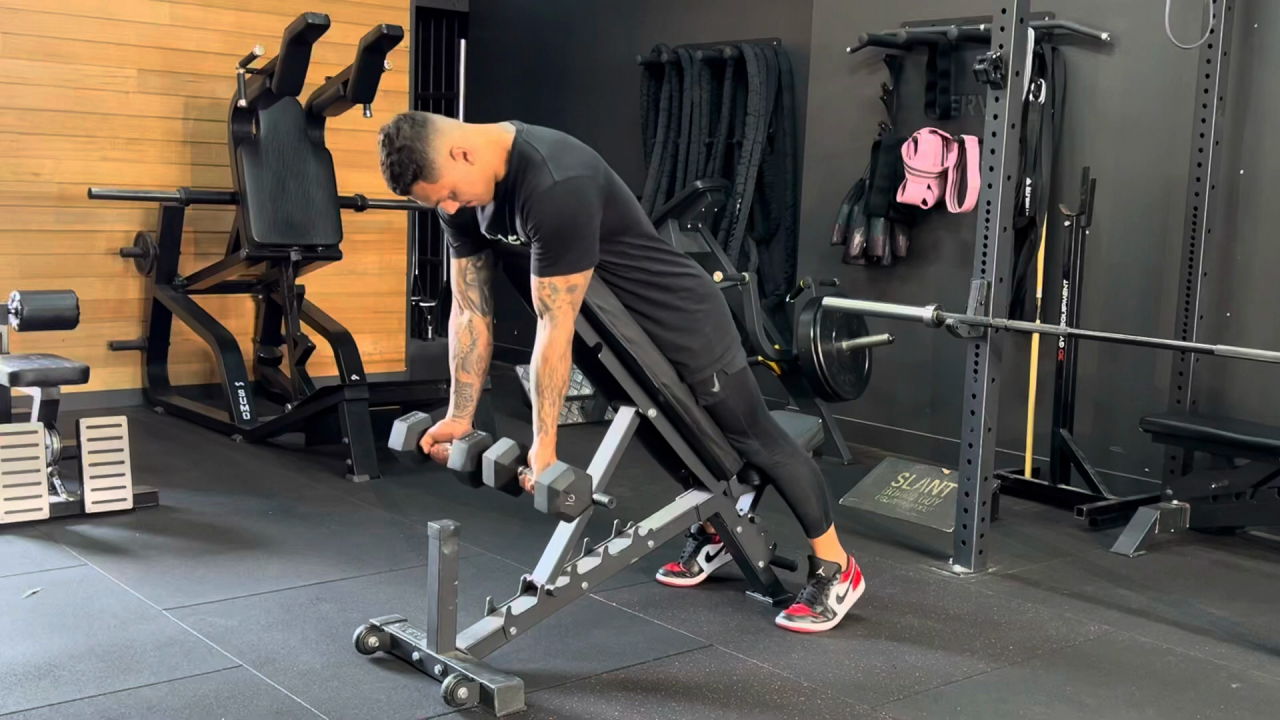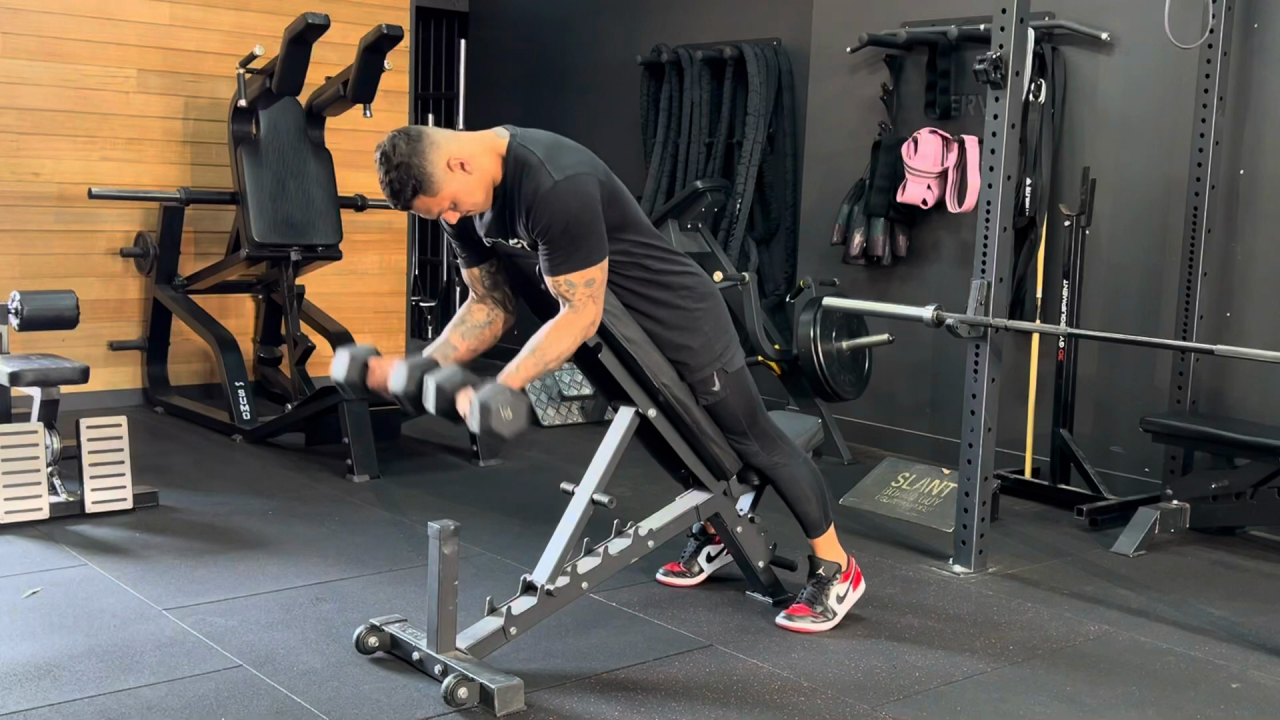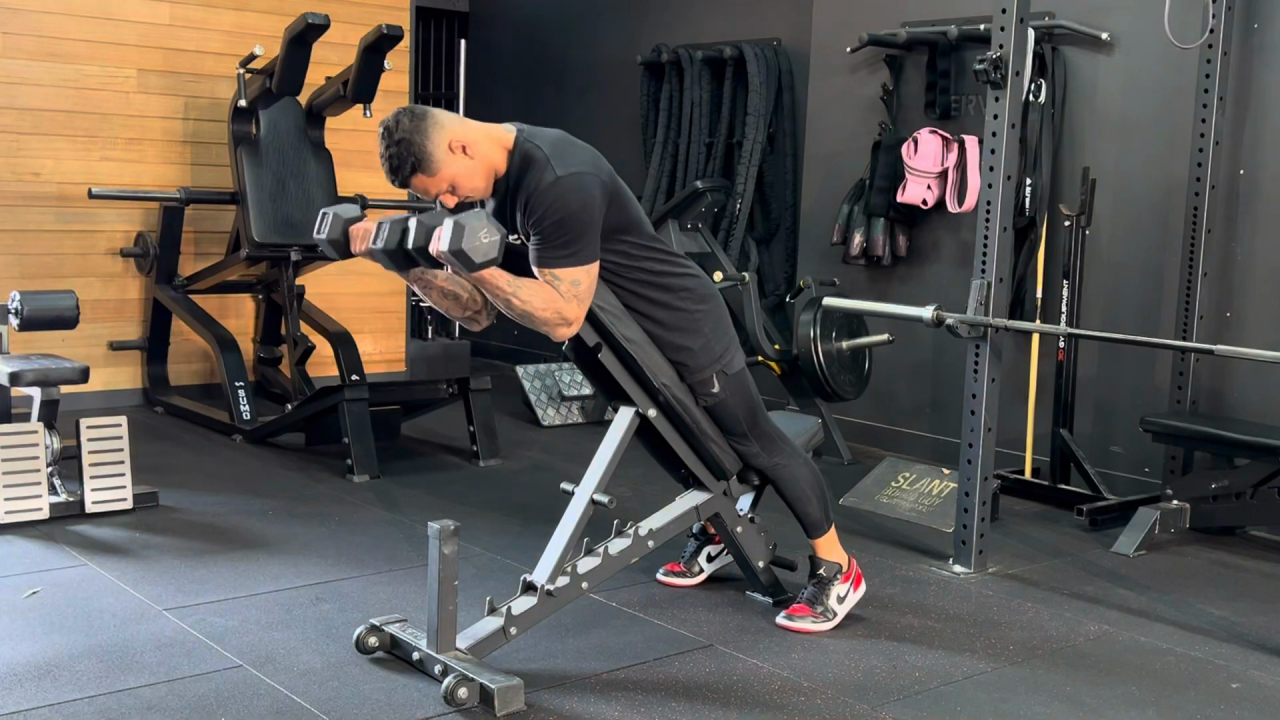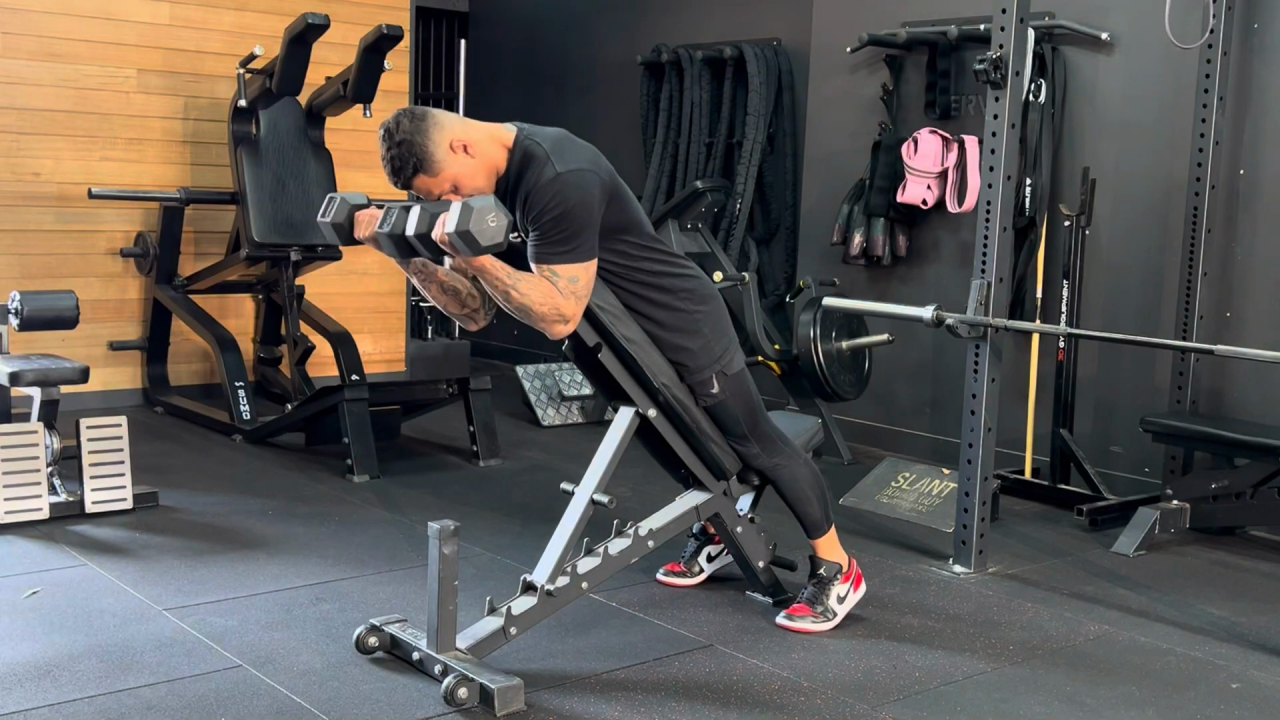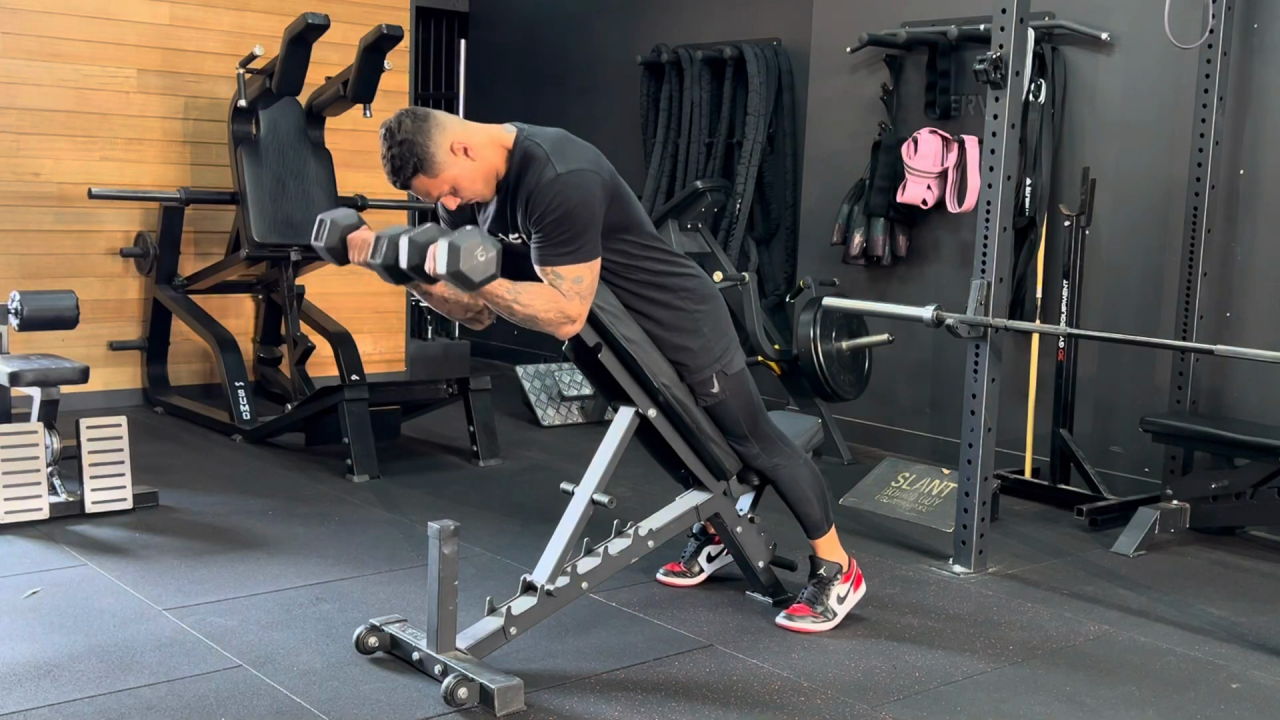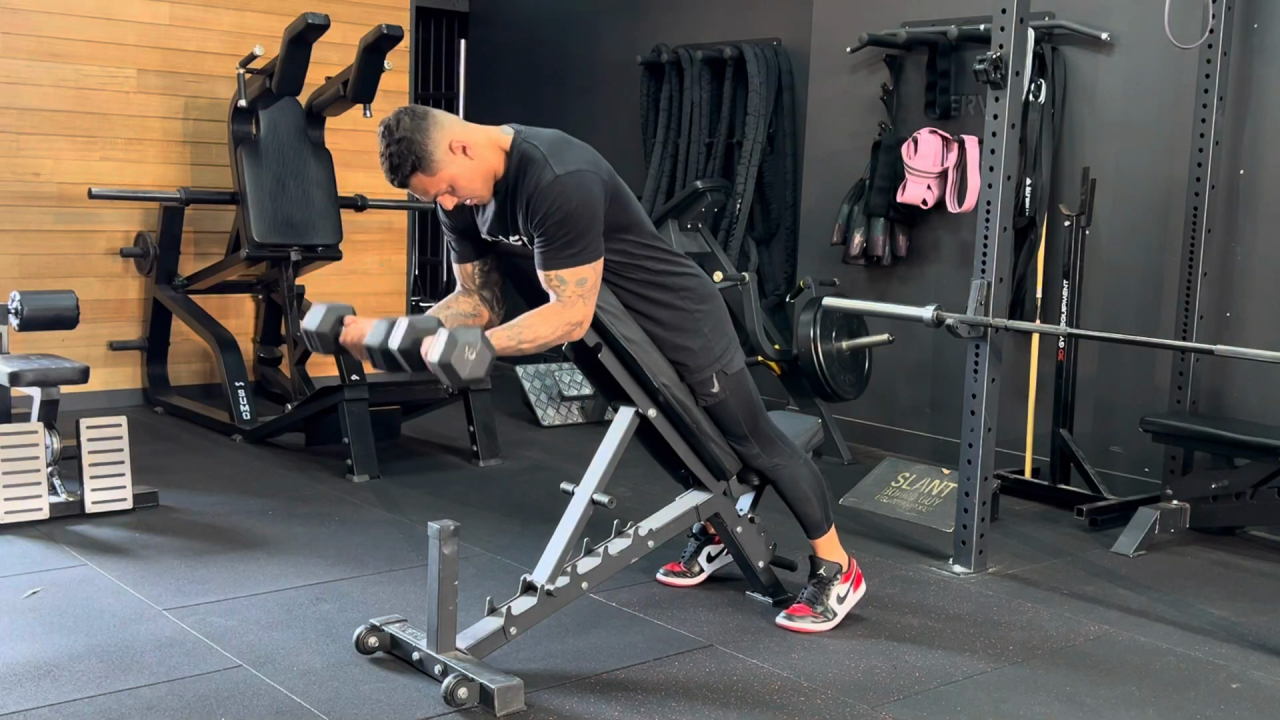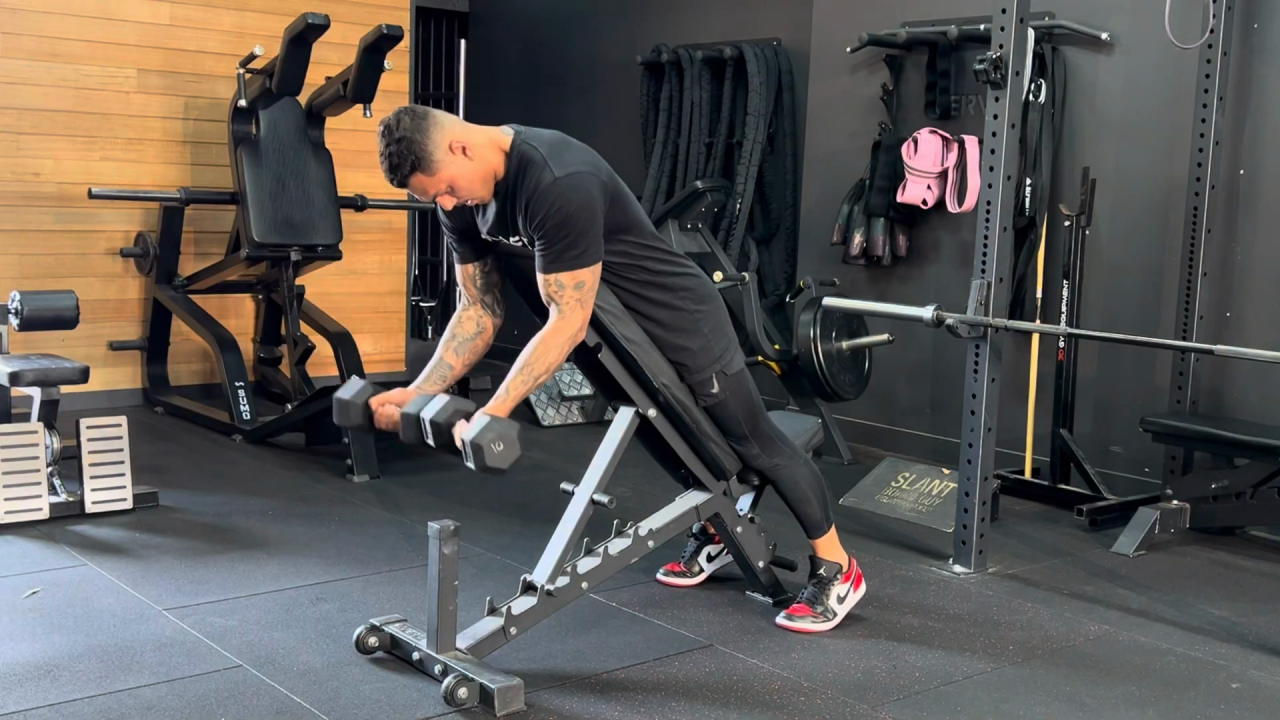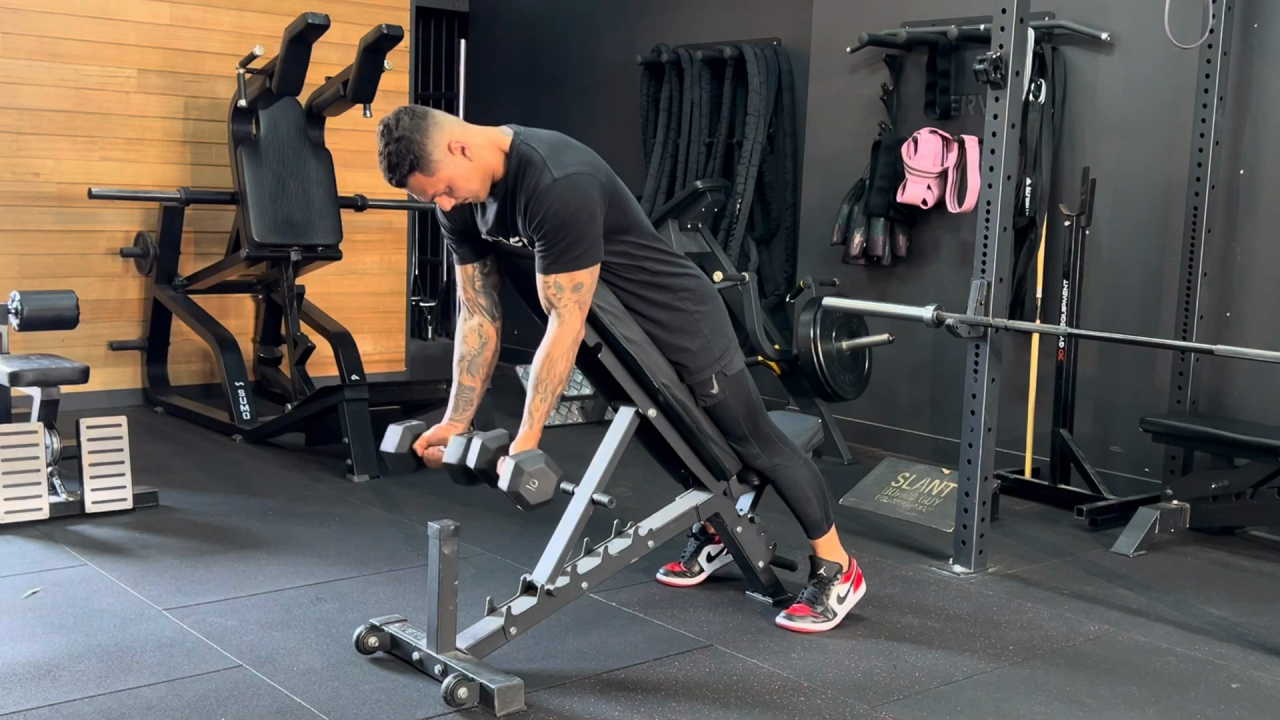
dt=0.5s
person 1, frame 1
left shoulder: (556, 187)
right shoulder: (464, 186)
left elbow: (556, 326)
right elbow: (472, 308)
left wrist: (545, 443)
right wrist: (460, 416)
left hip: (680, 316)
left knee: (753, 438)
left ankle: (835, 569)
right ankle: (715, 533)
person 1, frame 2
left shoulder: (555, 185)
right shoulder: (463, 196)
left elbow: (581, 316)
right elbow: (493, 304)
left wrist: (500, 387)
left hip: (677, 314)
left knee: (751, 438)
left ankle: (835, 568)
right ankle: (715, 534)
person 1, frame 3
left shoulder: (558, 182)
right shoulder: (472, 182)
left elbow: (564, 315)
right elbow: (478, 310)
left wrist: (474, 265)
left hip: (679, 319)
left knee: (754, 441)
left ankle: (836, 569)
right ankle: (716, 534)
person 1, frame 4
left shoulder: (558, 179)
right shoulder: (470, 181)
left elbow: (559, 316)
right elbow: (475, 310)
left wrist: (472, 255)
right wrist: (405, 253)
left hip: (680, 320)
left knee: (755, 442)
left ankle: (836, 569)
right ankle: (716, 533)
person 1, frame 5
left shoulder: (559, 179)
right shoulder: (465, 193)
left elbow: (565, 314)
right elbow: (480, 309)
left hip: (678, 319)
left knee: (755, 442)
left ankle: (836, 569)
right ankle: (717, 534)
person 1, frame 6
left shoulder: (558, 182)
right shoulder: (461, 196)
left elbow: (570, 315)
right elbow: (479, 300)
left hip: (678, 317)
left knee: (754, 441)
left ankle: (836, 569)
right ankle: (716, 534)
person 1, frame 7
left shoulder: (559, 184)
right shoulder: (462, 198)
left elbow: (569, 322)
right elbow: (480, 309)
left wrist: (495, 411)
right wrist: (419, 391)
left hip: (678, 317)
left knee: (753, 441)
left ankle: (837, 568)
right ankle: (716, 533)
person 1, frame 8
left shoulder: (558, 184)
right shoulder: (461, 200)
left elbow: (566, 324)
right elbow: (479, 314)
left wrist: (527, 439)
right wrist: (456, 420)
left hip: (676, 316)
left knee: (755, 442)
left ankle: (836, 570)
right ankle: (716, 534)
